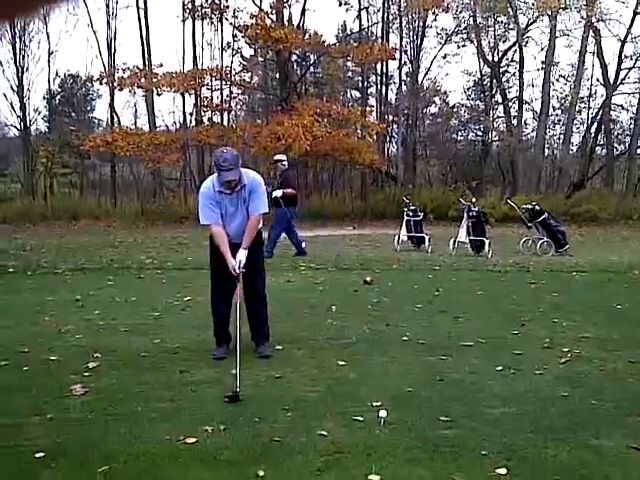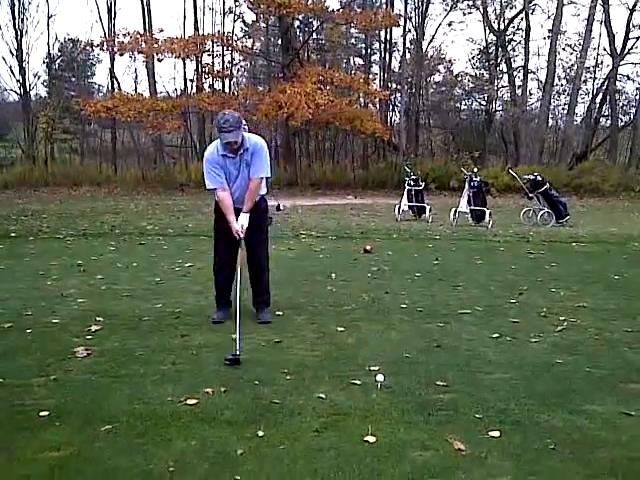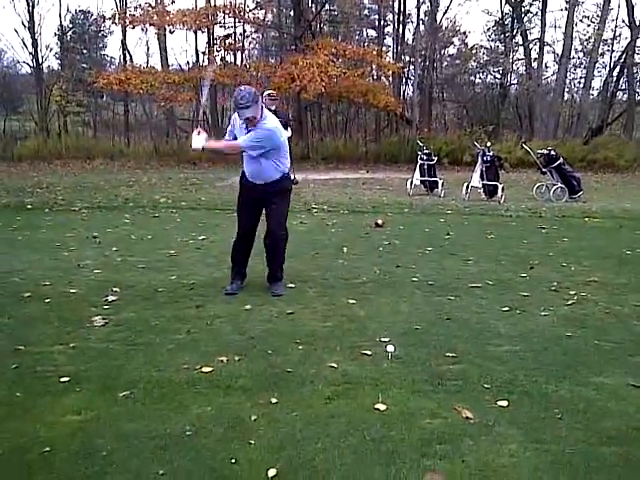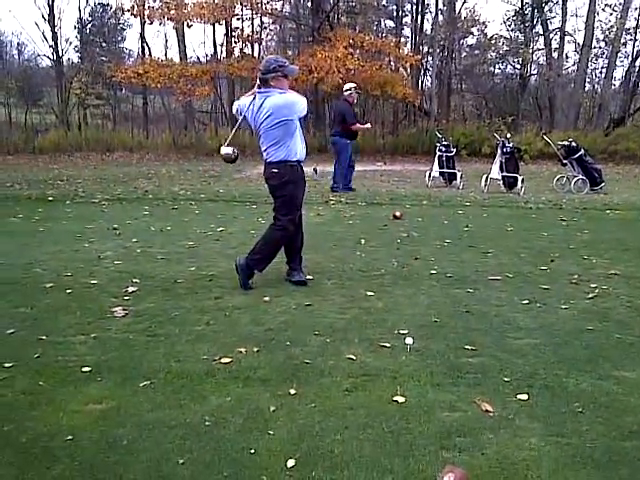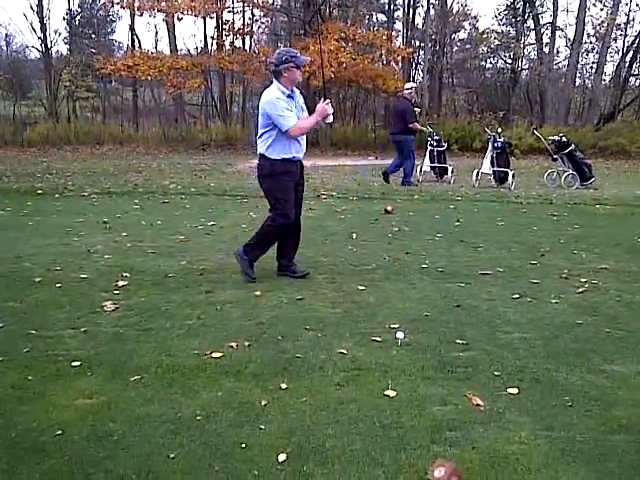
dt=1s
person 1, frame 1
left shoulder: (254, 180)
right shoulder: (208, 189)
left elbow: (255, 218)
right elbow: (215, 227)
left wrist: (243, 250)
right wrist: (229, 258)
left hip: (251, 241)
right hip: (221, 244)
left knee: (256, 292)
right knee: (220, 294)
left ankle: (261, 339)
right ankle: (222, 341)
person 1, frame 2
left shoulder: (258, 145)
right shoulder: (211, 153)
left elbow: (255, 183)
right elbow: (222, 191)
left wrist: (245, 214)
right wrist: (232, 221)
left hip: (255, 208)
right hip: (226, 210)
left knee: (259, 259)
right knee: (222, 260)
left ankle: (262, 305)
right ankle: (222, 305)
person 1, frame 3
left shoulder: (269, 128)
right shoulder: (239, 120)
left elbow: (233, 148)
right elbow: (229, 141)
left wrist: (206, 144)
right wrist: (207, 139)
left hip: (276, 186)
right hip: (250, 185)
left knee: (276, 234)
right knee: (244, 233)
left ankle: (275, 278)
right ankle: (237, 277)
person 1, frame 4
left shoulder: (252, 103)
right shoulder: (288, 101)
left elbow: (235, 108)
right elbow: (303, 102)
left wrist: (256, 89)
right wrist: (283, 89)
left hip: (276, 168)
right hip: (287, 171)
left knee: (293, 220)
right knee: (284, 223)
left ankle: (295, 268)
right ankle: (249, 264)
person 1, frame 5
left shoulder: (296, 94)
right shoulder: (272, 97)
left elbow: (301, 127)
right elbow: (294, 130)
left wrist: (318, 116)
right wrist: (316, 117)
left hip: (295, 165)
right hip: (274, 168)
left knee: (293, 217)
right knee: (282, 217)
left ankle: (285, 263)
right ankle: (248, 253)
